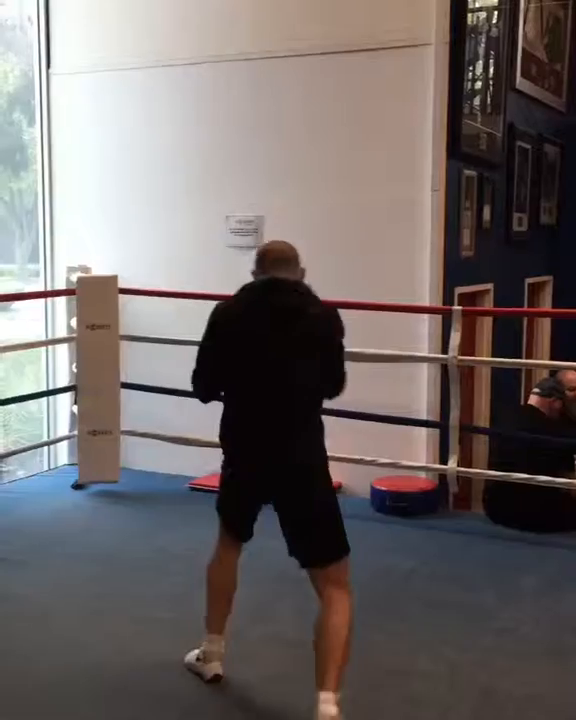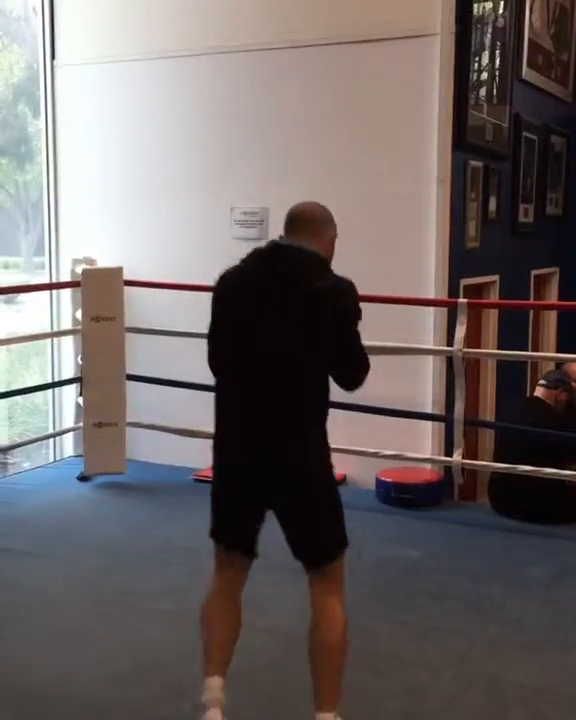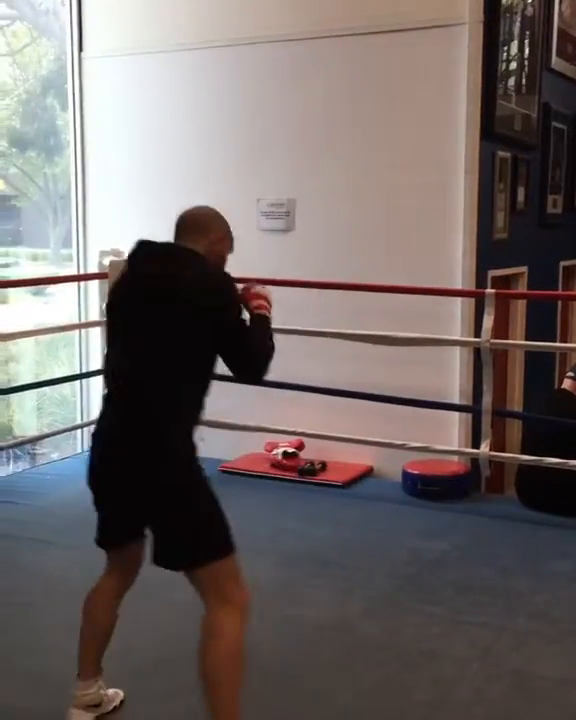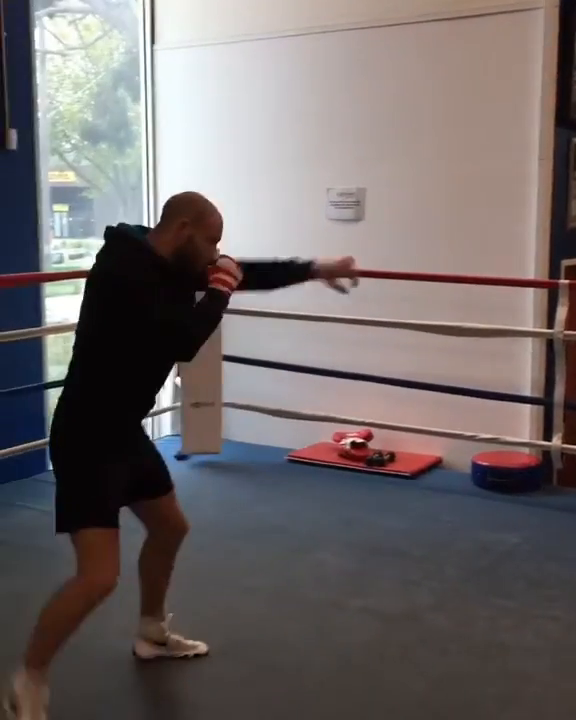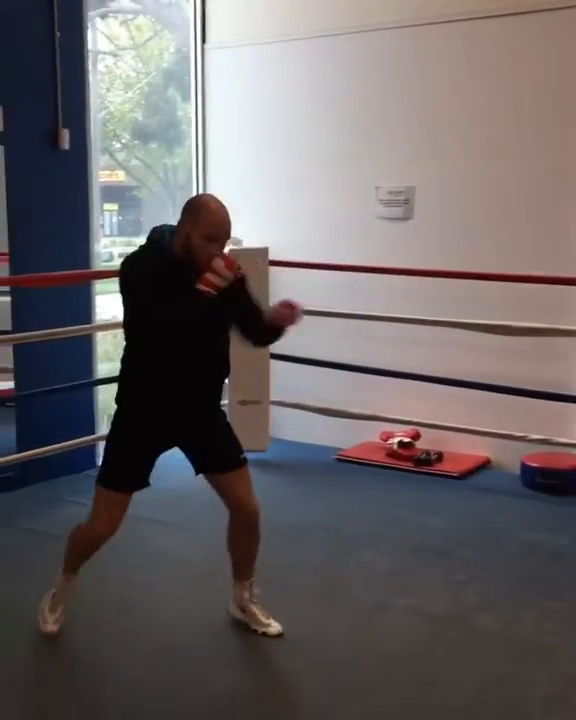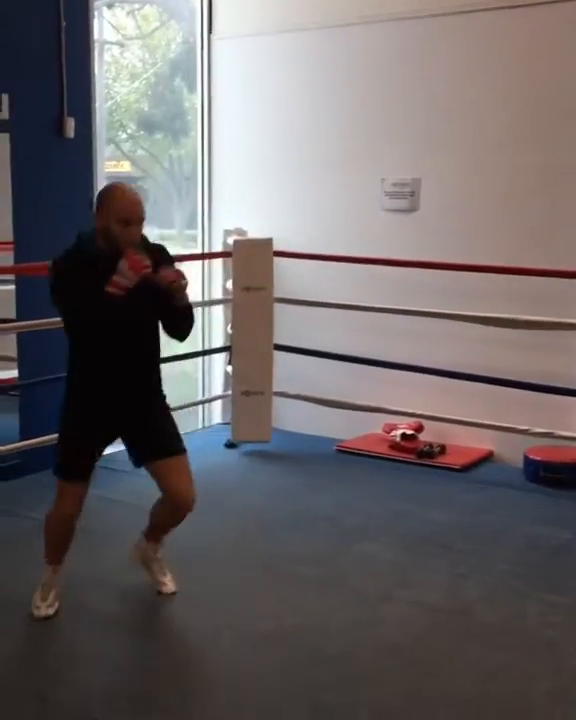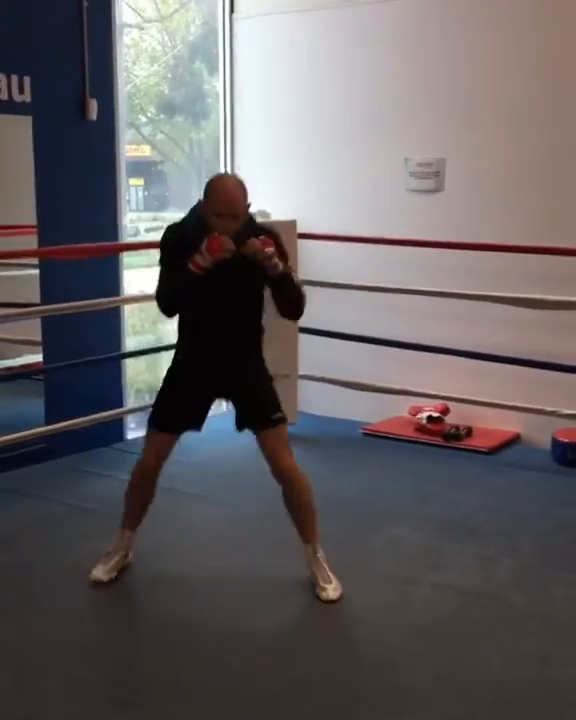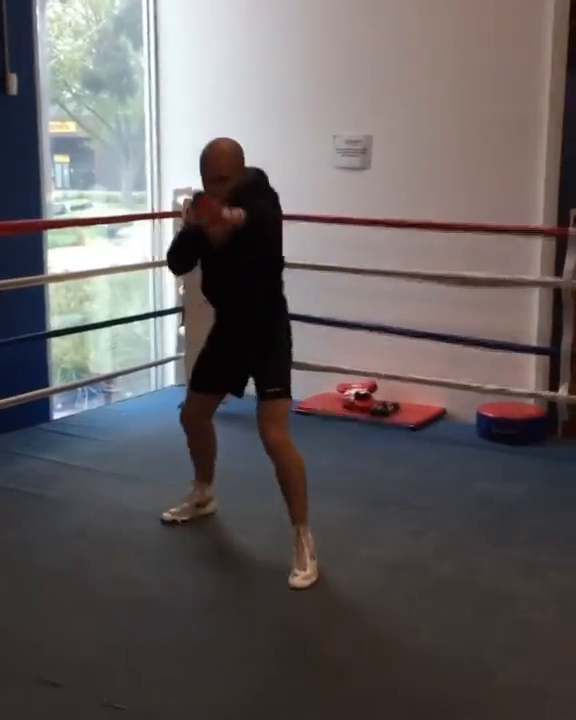
dt=0.5s
person 1, frame 1
left shoulder: (228, 314)
right shoulder: (323, 318)
left elbow: (204, 388)
left hip: (243, 457)
right hip: (302, 461)
left knee: (229, 544)
right knee: (335, 590)
left ankle: (211, 653)
person 1, frame 2
left shoulder: (232, 282)
right shoulder: (333, 292)
right elbow: (351, 375)
left hip: (235, 449)
right hip: (298, 454)
left knee: (227, 576)
right knee: (328, 588)
person 1, frame 3
left shoulder: (128, 281)
right shoulder: (210, 285)
right elbow: (252, 366)
right wrist: (259, 315)
left hip: (110, 450)
right hip: (162, 456)
left knee: (120, 568)
right knee: (228, 601)
person 1, frame 4
left shoulder: (168, 265)
right shoulder: (128, 269)
left elbow: (235, 275)
right elbow: (183, 342)
left wrist: (314, 269)
right wrist: (217, 292)
left hip: (121, 427)
right hip: (86, 433)
left knee: (170, 527)
right knee: (97, 577)
left ankle: (151, 631)
person 1, frame 5
left shoulder: (223, 270)
right shoulder: (141, 269)
left elbow: (254, 334)
right elbow: (153, 338)
left wrist: (275, 321)
right wrist: (199, 295)
left hip: (200, 406)
right hip: (141, 406)
left knee: (247, 509)
right knee: (102, 525)
left ankle: (243, 600)
right ankle: (62, 589)
person 1, frame 6
left shoulder: (154, 257)
right shoulder: (71, 267)
left elbow: (181, 331)
right elbow: (78, 333)
left wrist: (177, 299)
right wrist: (110, 292)
left hip: (145, 397)
right hip: (88, 402)
left knee: (181, 496)
right knee: (67, 507)
left ankle: (148, 548)
right ankle: (52, 577)
person 1, frame 7
left shoulder: (263, 239)
right shoulder: (178, 237)
left elbow: (293, 310)
right elbow: (167, 304)
left wrist: (276, 269)
right wrist: (195, 268)
left hip: (244, 365)
right hip: (190, 363)
left knee: (284, 466)
right knee: (149, 462)
left ankle: (315, 559)
right ankle: (122, 547)
person 1, frame 8
left shoulder: (260, 198)
right shoulder: (204, 204)
left elbow: (268, 227)
right elbow: (179, 265)
left wrist: (234, 219)
right wrist: (191, 228)
left hip: (268, 332)
right hip: (227, 328)
left knee: (274, 438)
right knee: (193, 415)
left ankle: (303, 541)
right ankle: (202, 493)
